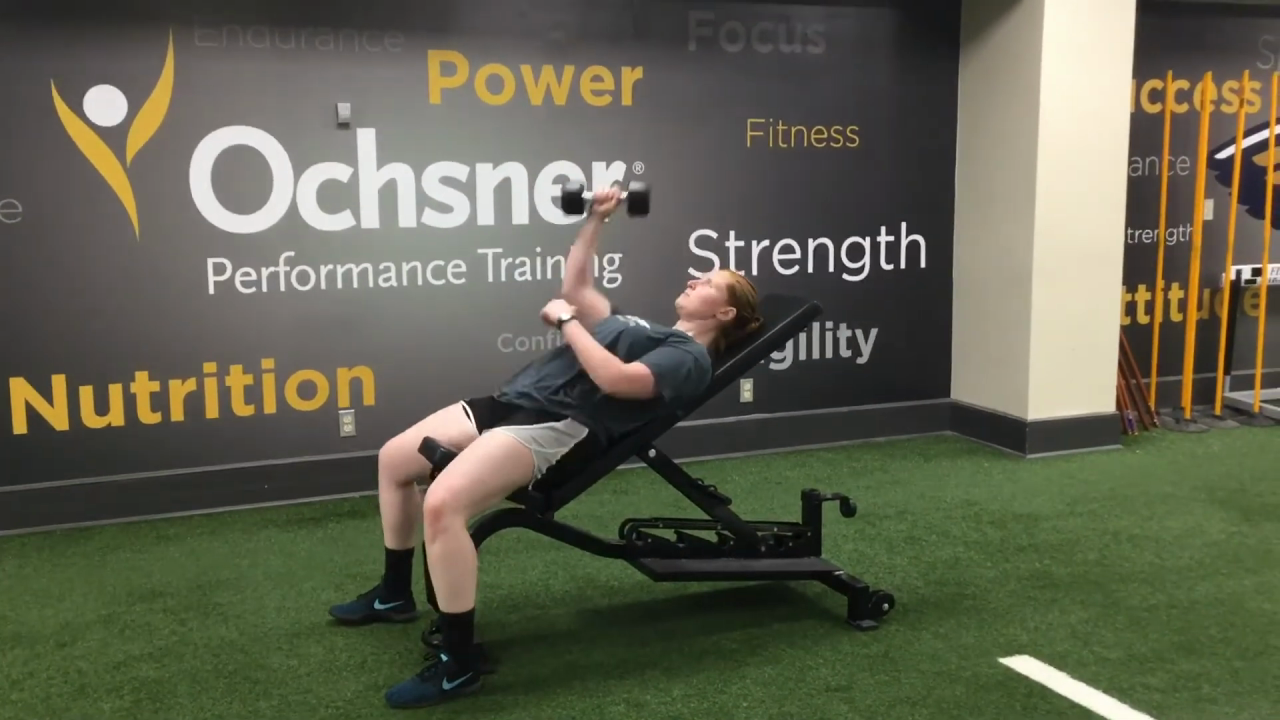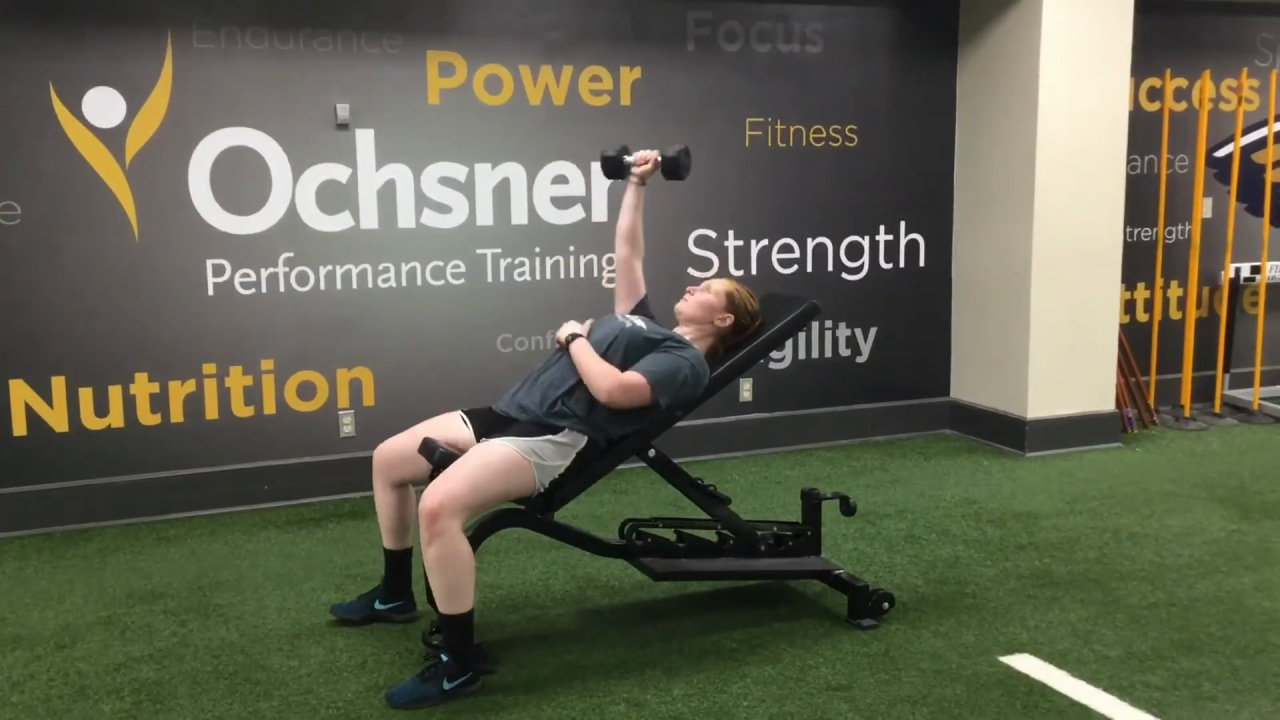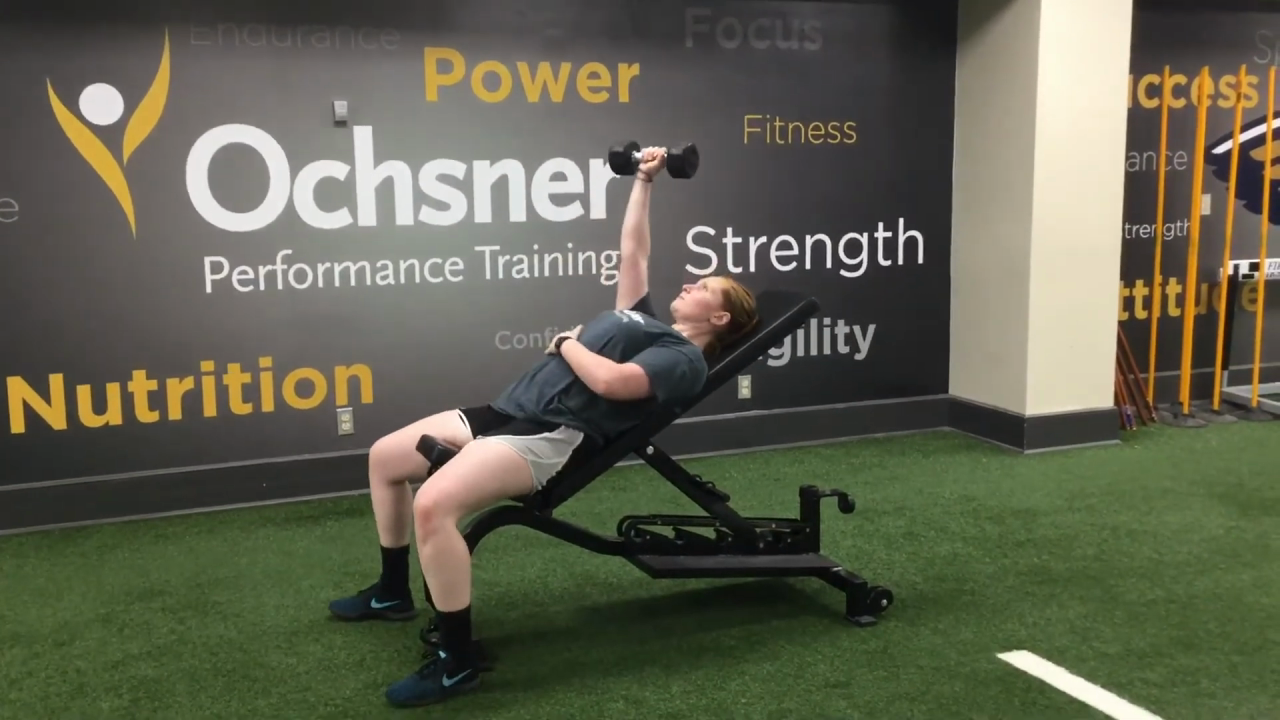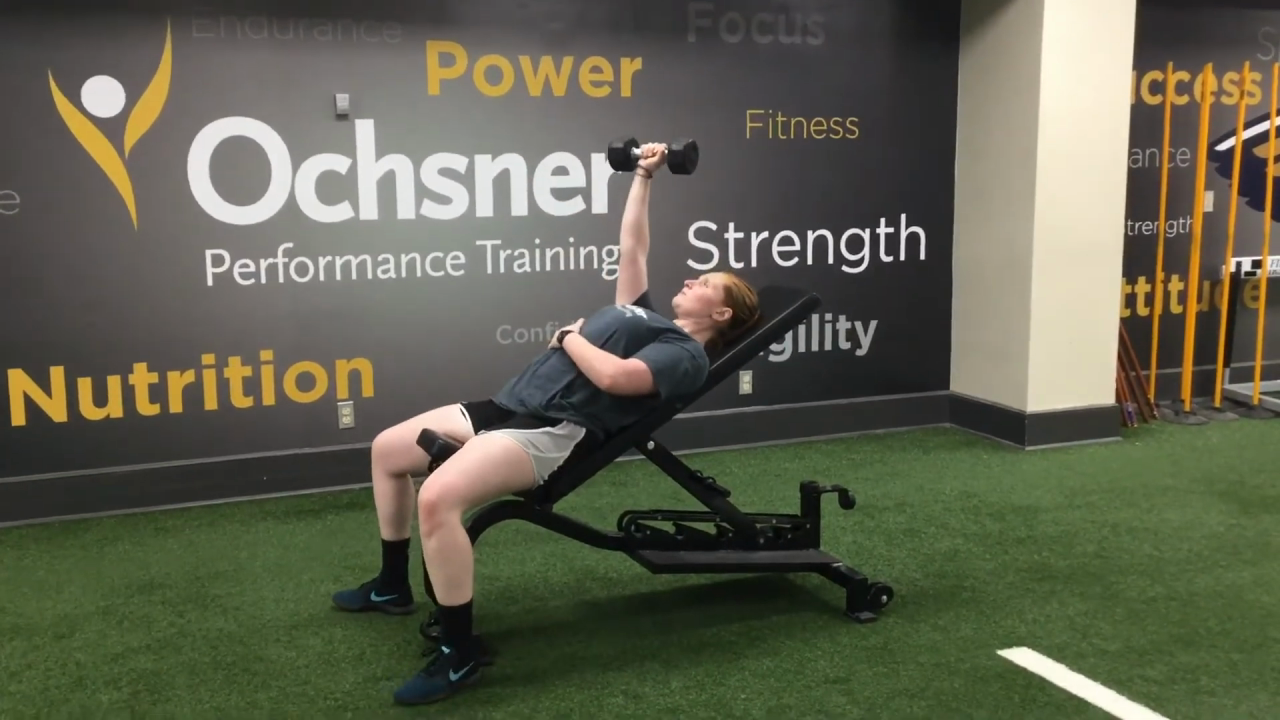
dt=0.4s
person 1, frame 1
left shoulder: (689, 360)
right shoulder: (642, 325)
left elbow: (616, 379)
right elbow: (574, 286)
left wrist: (569, 321)
right wrist: (594, 222)
left hip: (556, 426)
right hip: (512, 404)
left knee: (443, 505)
right knee: (392, 461)
left ankle: (458, 664)
right ankle: (395, 594)
person 1, frame 2
left shoulder: (687, 363)
right shoulder: (644, 324)
left elbow: (613, 390)
right elbow: (627, 253)
left wrist: (575, 338)
right wrist: (636, 183)
left hip: (555, 438)
right hip: (510, 414)
left knee: (439, 507)
right knee: (386, 460)
left ankle: (459, 664)
right ankle: (395, 594)
person 1, frame 3
left shoulder: (684, 359)
right shoulder: (642, 321)
left elbow: (608, 380)
right elbow: (632, 251)
left wrist: (567, 342)
right wrist: (644, 179)
left hip: (552, 435)
right hip: (507, 412)
left knee: (433, 505)
right knee: (383, 458)
left ankle: (457, 660)
right ankle: (393, 591)
person 1, frame 4
left shoulder: (686, 354)
right shoulder: (643, 315)
left elbow: (613, 375)
right elbow: (632, 247)
left wrist: (569, 336)
right wrist: (643, 175)
left hip: (554, 429)
right hip: (509, 405)
left knee: (438, 499)
right knee: (385, 451)
left ankle: (459, 653)
right ankle: (392, 585)
